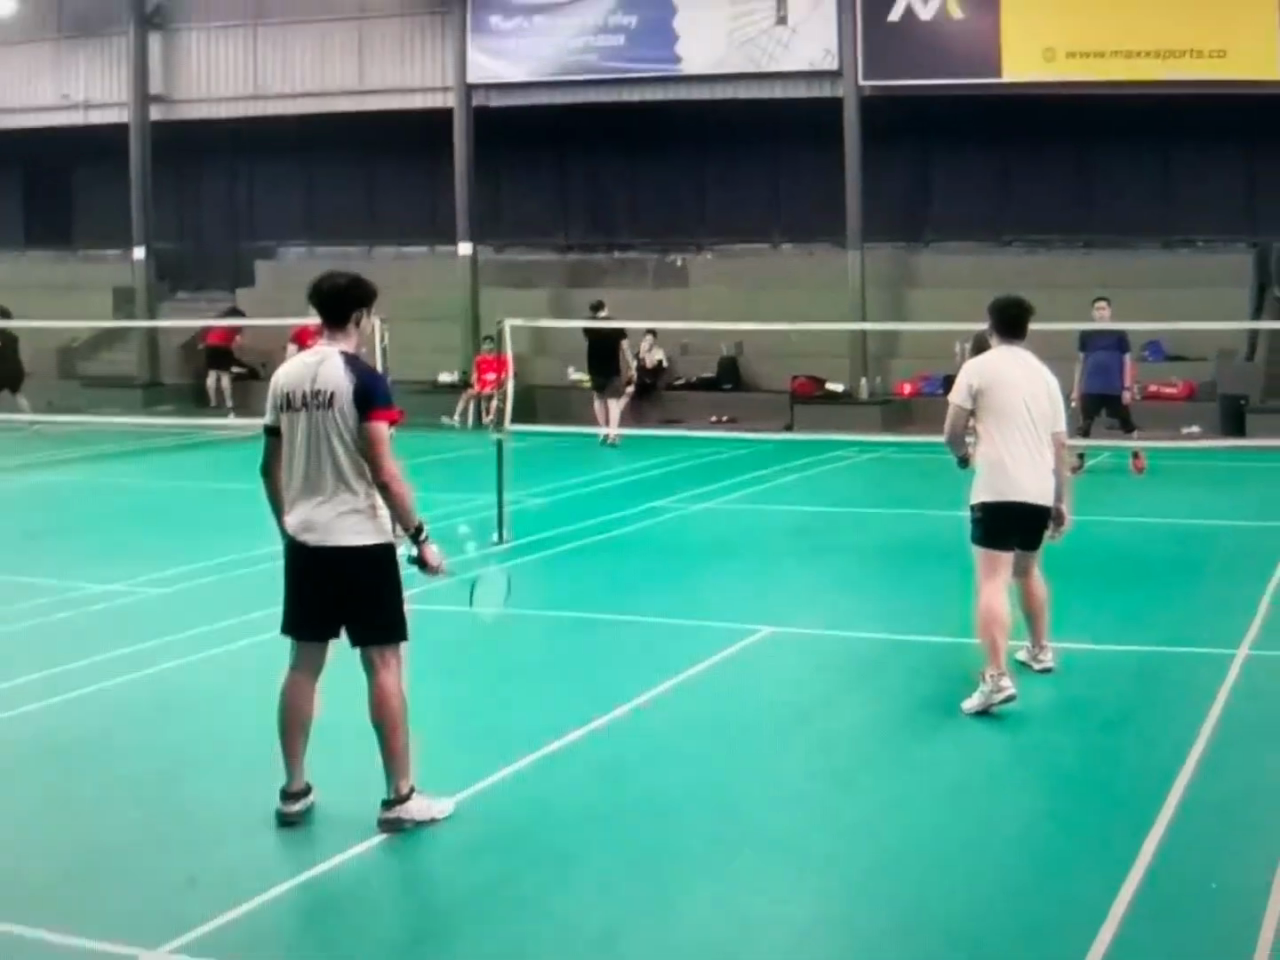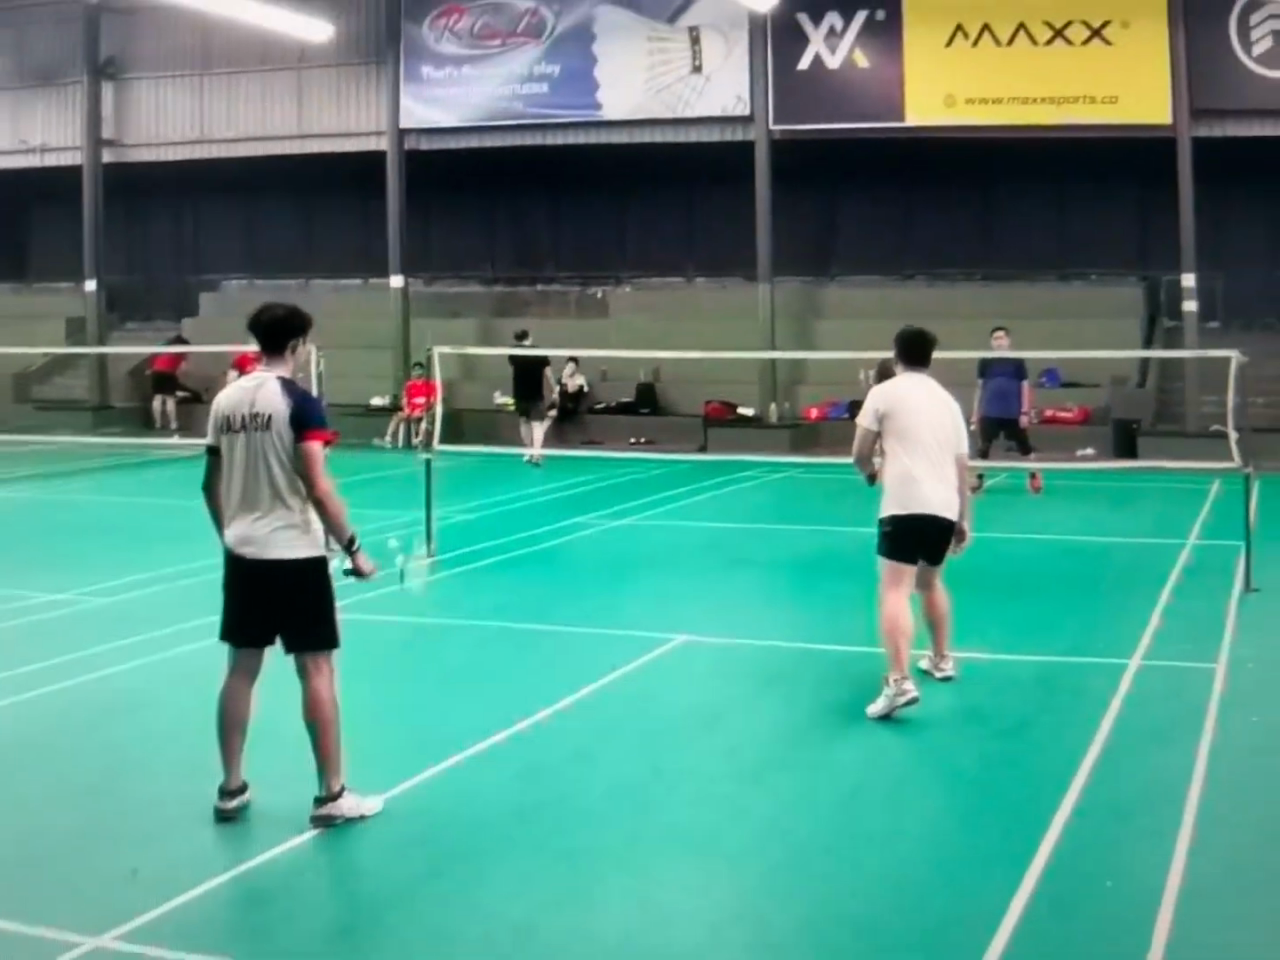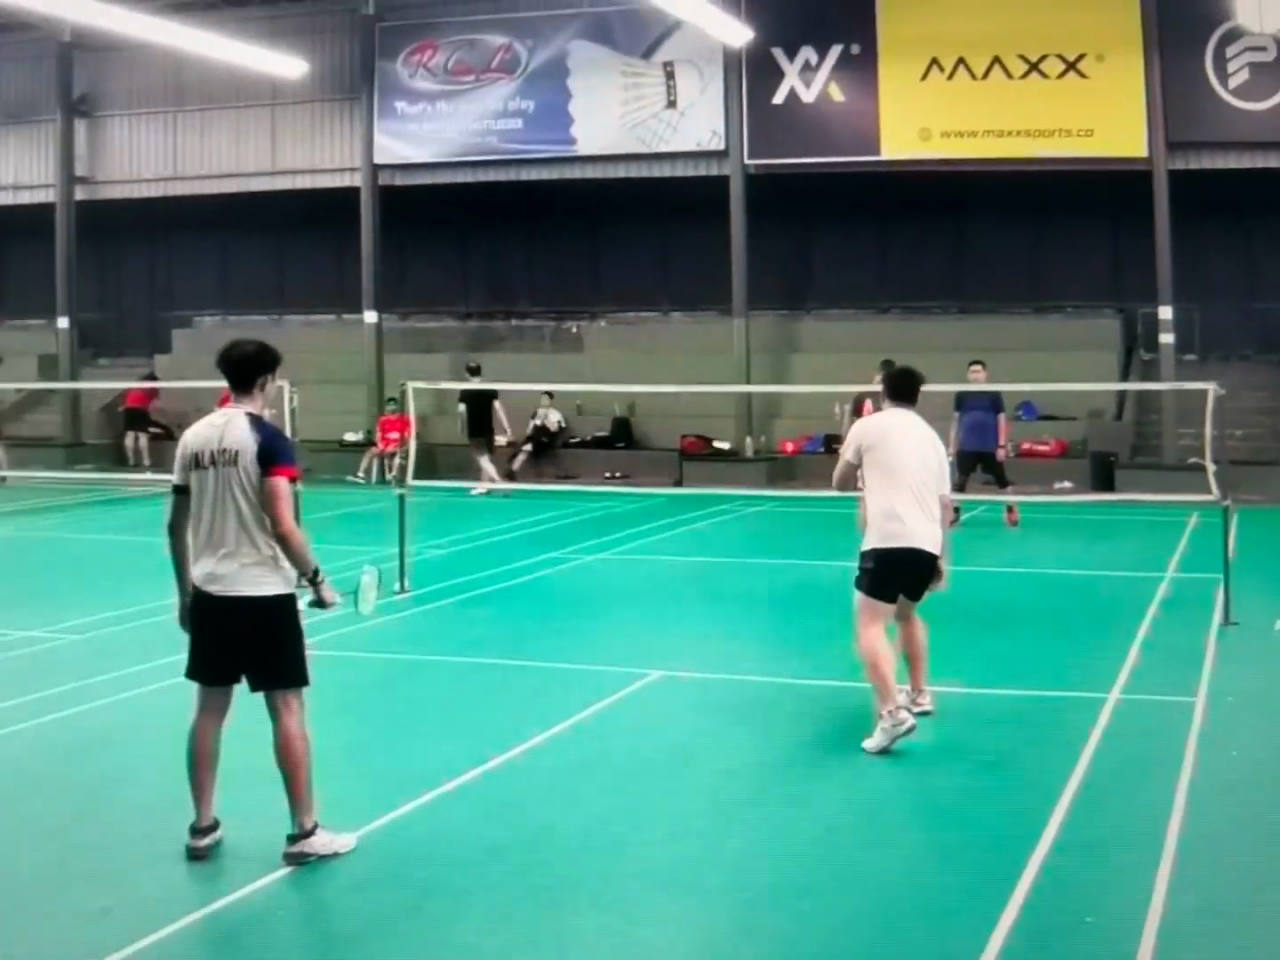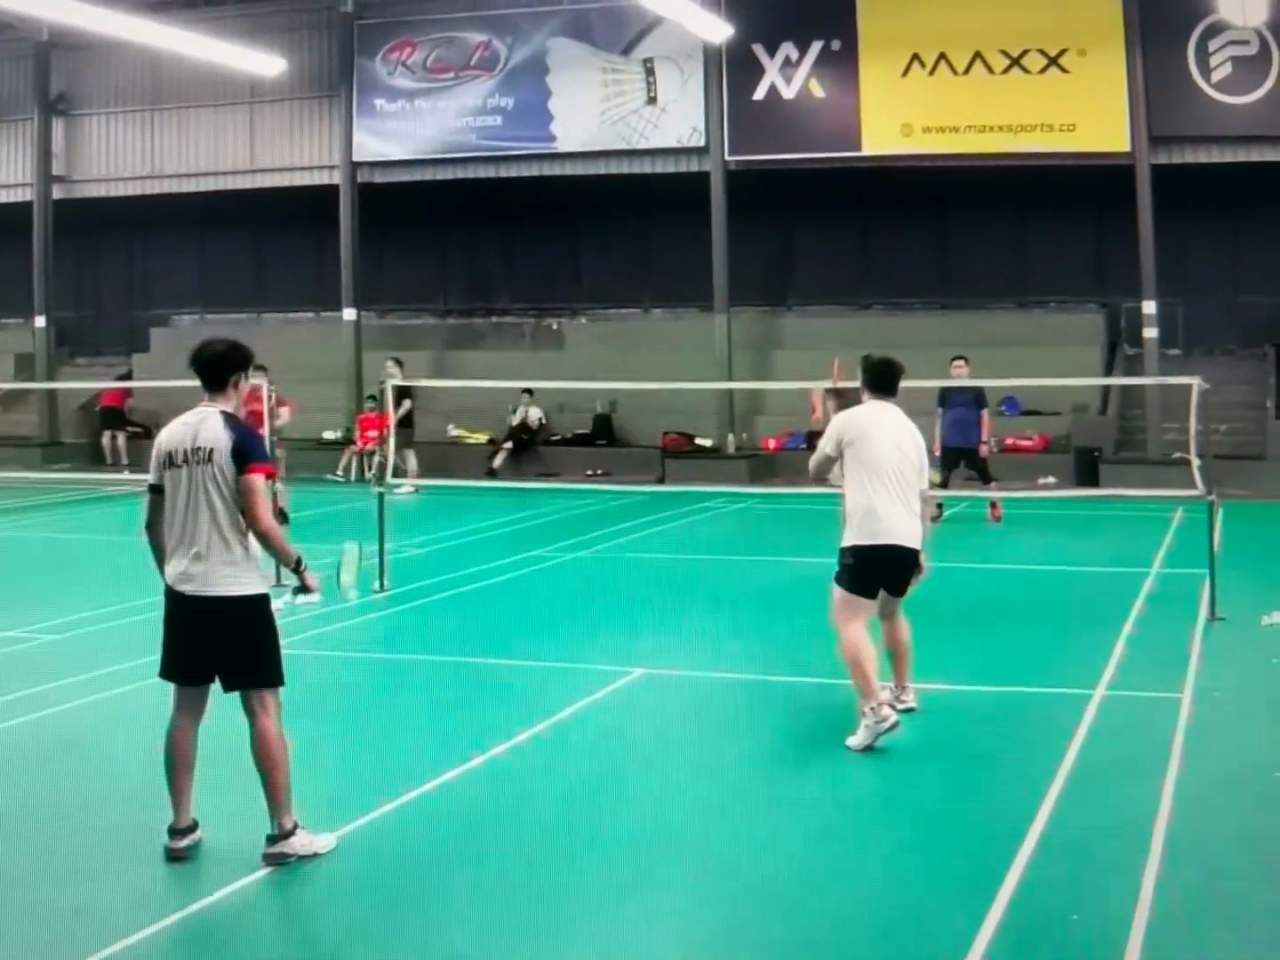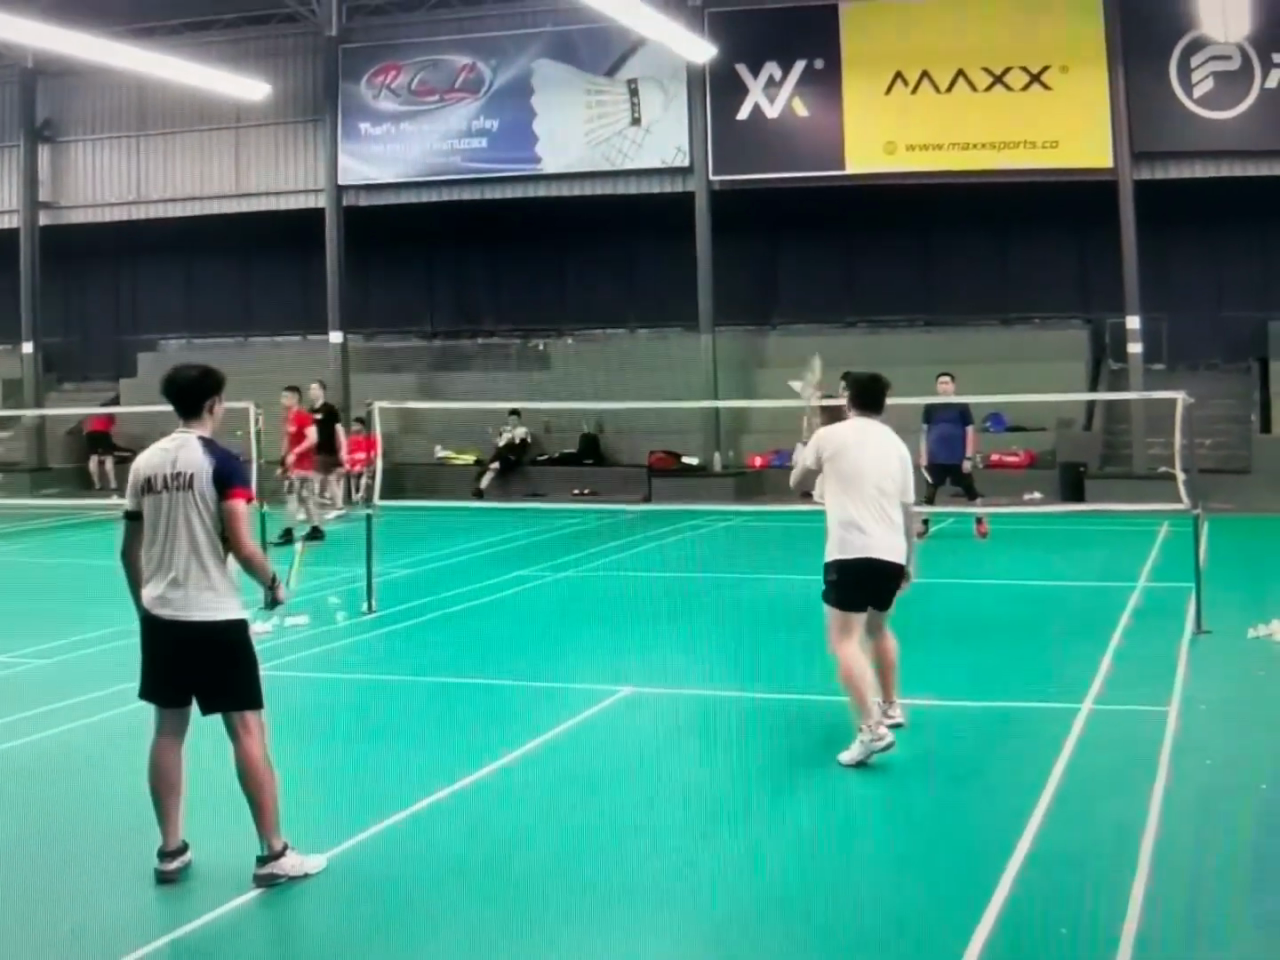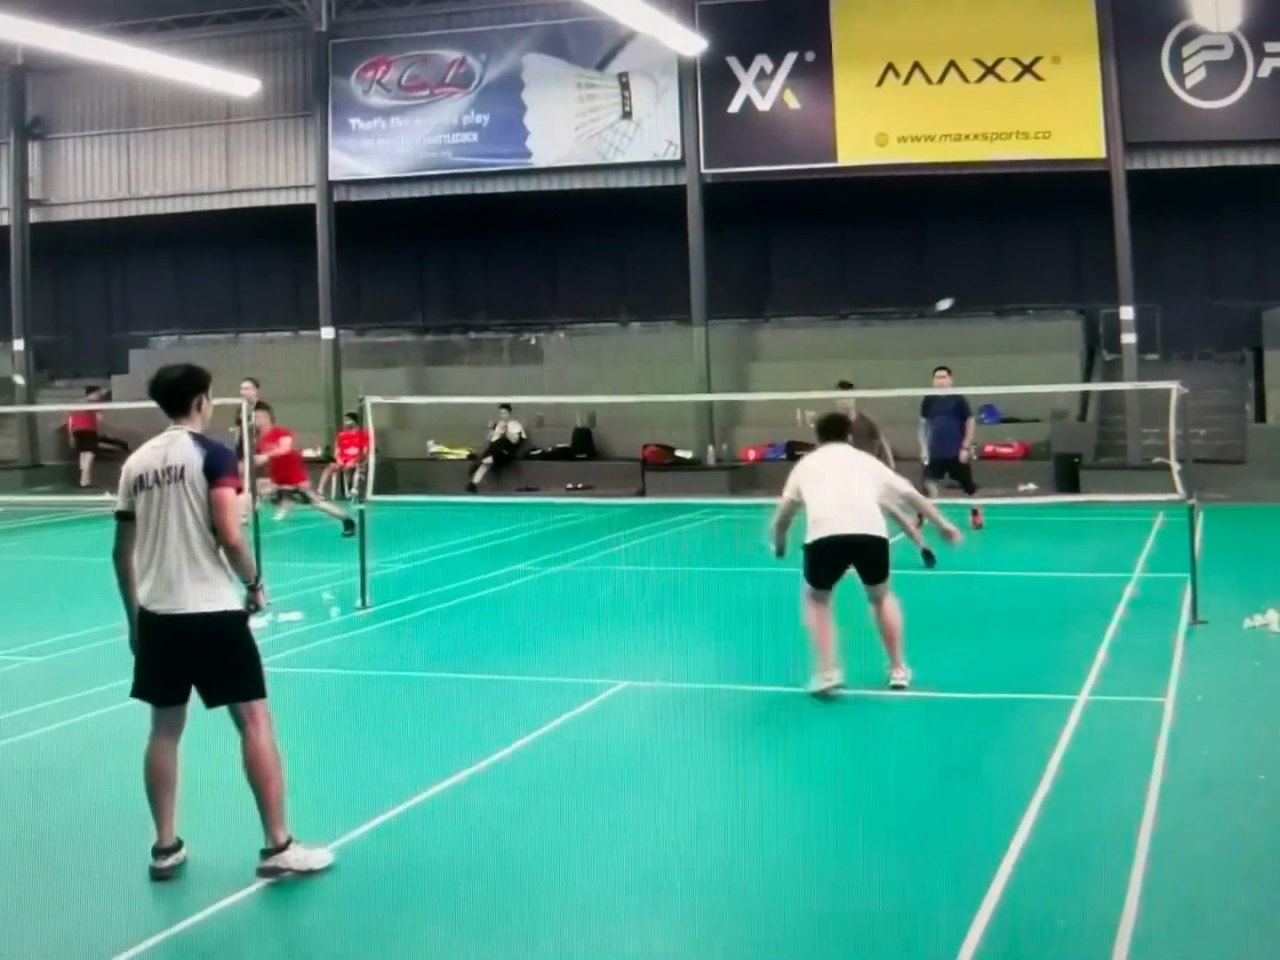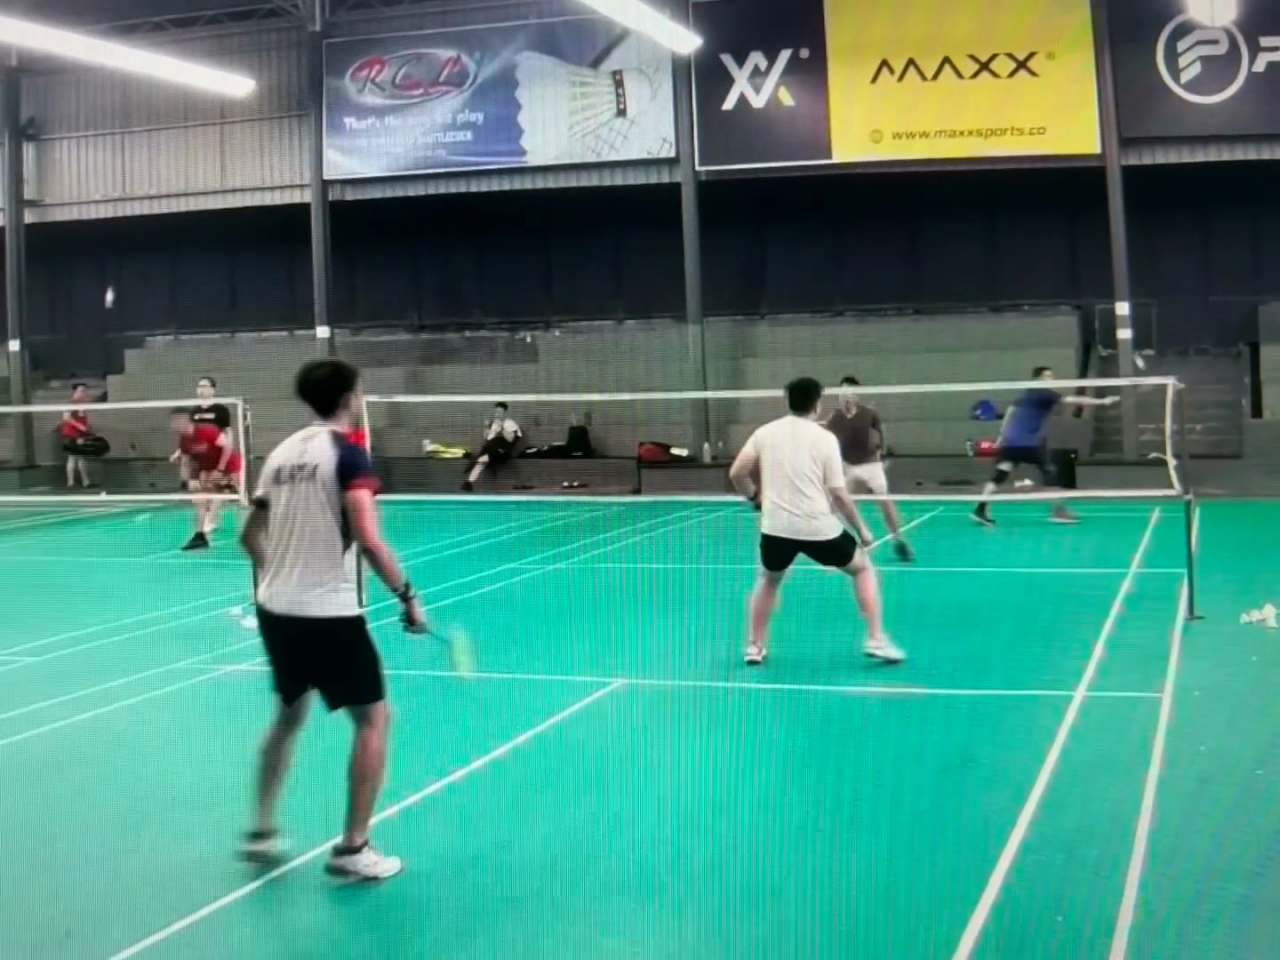
dt=0.7s
person 1, frame 1
left shoulder: (285, 376)
right shoulder: (363, 378)
left elbow: (271, 469)
right elbow: (384, 474)
right wrist: (421, 538)
left hip: (306, 541)
right hip: (360, 541)
left knee: (304, 663)
right knee: (384, 666)
left ankle: (294, 791)
right ankle: (400, 798)
person 1, frame 2
left shoulder: (225, 399)
right shoulder: (299, 402)
left elbow: (211, 485)
right elbow: (319, 490)
right wrist: (353, 548)
left hip: (244, 554)
right hip: (295, 555)
left knee: (241, 669)
right knee: (316, 671)
left ankle: (231, 789)
right ankle: (332, 795)
person 1, frame 3
left shoulder: (193, 437)
right shoulder: (267, 438)
left elbow: (176, 527)
right elbow: (283, 527)
left wrist: (185, 591)
right wrist: (318, 581)
left hip: (210, 593)
right hip: (263, 593)
left knee: (210, 708)
right knee: (287, 710)
left ankle: (203, 827)
right ankle: (305, 833)
person 1, frame 4
left shoulder: (168, 435)
right shoulder: (241, 435)
left elbow: (153, 524)
right elbow: (261, 522)
right wrist: (300, 568)
left hip: (184, 592)
right hip: (237, 594)
left knee: (186, 709)
right knee: (263, 710)
left ankle: (181, 828)
right ankle: (284, 833)
person 1, frame 5
left shoulder: (144, 463)
right shoulder: (221, 461)
left elbow: (130, 551)
right elbow: (242, 547)
right wrist: (274, 583)
left hip: (162, 617)
right hip: (215, 618)
left knee: (168, 731)
right knee: (248, 731)
left ankle: (171, 850)
right ankle: (274, 854)
person 1, frame 6
left shoulder: (135, 462)
right shoulder: (212, 454)
left elbow: (122, 553)
right elbow: (231, 537)
left wrist: (133, 615)
right wrist: (254, 584)
left hip: (157, 613)
right hip: (212, 610)
left knee: (164, 729)
right knee: (255, 721)
left ankle: (166, 847)
right ankle: (279, 846)
person 1, frame 7
left shoulder: (282, 452)
right shoulder: (346, 453)
left elbow: (250, 536)
right elbow: (369, 540)
right wrist: (408, 596)
left hip: (276, 610)
right hip: (329, 613)
left knee: (287, 715)
right knee: (374, 719)
left ankle: (260, 830)
right ankle: (352, 848)
person 2, frame 1
left shoulder: (978, 367)
right shoulder: (1044, 374)
left elbow: (952, 433)
right elbow: (1059, 444)
left wrist: (964, 455)
right wrist: (1060, 500)
left hip: (997, 491)
right hip: (1039, 492)
left knee: (992, 581)
right knee: (1028, 569)
left ankle: (997, 678)
right ankle: (1040, 650)
person 2, frame 2
left shoulder: (885, 392)
right shoulder: (947, 400)
left elbow: (860, 453)
right elbow: (961, 466)
left wrist: (872, 472)
right wrist: (962, 518)
left hip: (905, 506)
right hip: (944, 508)
left knee: (894, 592)
right knee: (930, 581)
left ankle: (899, 683)
right ankle: (942, 659)
person 2, frame 3
left shoulder: (868, 426)
right shoulder: (931, 436)
left elbow: (840, 483)
right elbow: (945, 503)
right wrist: (940, 556)
left hip: (888, 541)
right hip: (926, 544)
left knee: (870, 626)
right knee: (907, 614)
left ankle: (892, 713)
right ankle: (919, 694)
person 2, frame 4
left shoulder: (848, 419)
right shoulder: (911, 429)
left elbow: (816, 472)
left wrist: (836, 458)
right wrist: (921, 552)
left hip: (868, 538)
right hip: (907, 540)
left knee: (850, 623)
right knee: (891, 612)
left ankle: (875, 710)
right ankle: (903, 691)
person 2, frame 5
left shoulder: (829, 436)
right shoulder: (897, 444)
left elbow: (798, 481)
right elbow: (907, 510)
left wrist: (809, 464)
right wrist: (907, 563)
left hip: (851, 555)
right hip: (892, 557)
left knee: (844, 642)
right knee: (879, 630)
left ankle: (873, 728)
right ankle: (890, 707)
person 2, frame 6
left shoulder: (805, 465)
right shoulder: (867, 461)
left elbow: (783, 515)
right elbow: (911, 494)
left wrist: (779, 543)
right wrist: (944, 526)
left hip: (823, 538)
right hip: (870, 534)
left knee: (815, 600)
right knee: (881, 597)
left ankle: (827, 672)
right ankle: (898, 670)
person 2, frame 7
left shoulder: (765, 433)
right shoulder: (825, 438)
left elbow: (737, 473)
right elbow: (838, 493)
left wrist: (756, 497)
right wrist: (862, 527)
left hip: (776, 528)
right hip: (820, 528)
left knee: (769, 581)
right knee: (862, 569)
left ankle: (756, 646)
right ankle: (876, 640)
